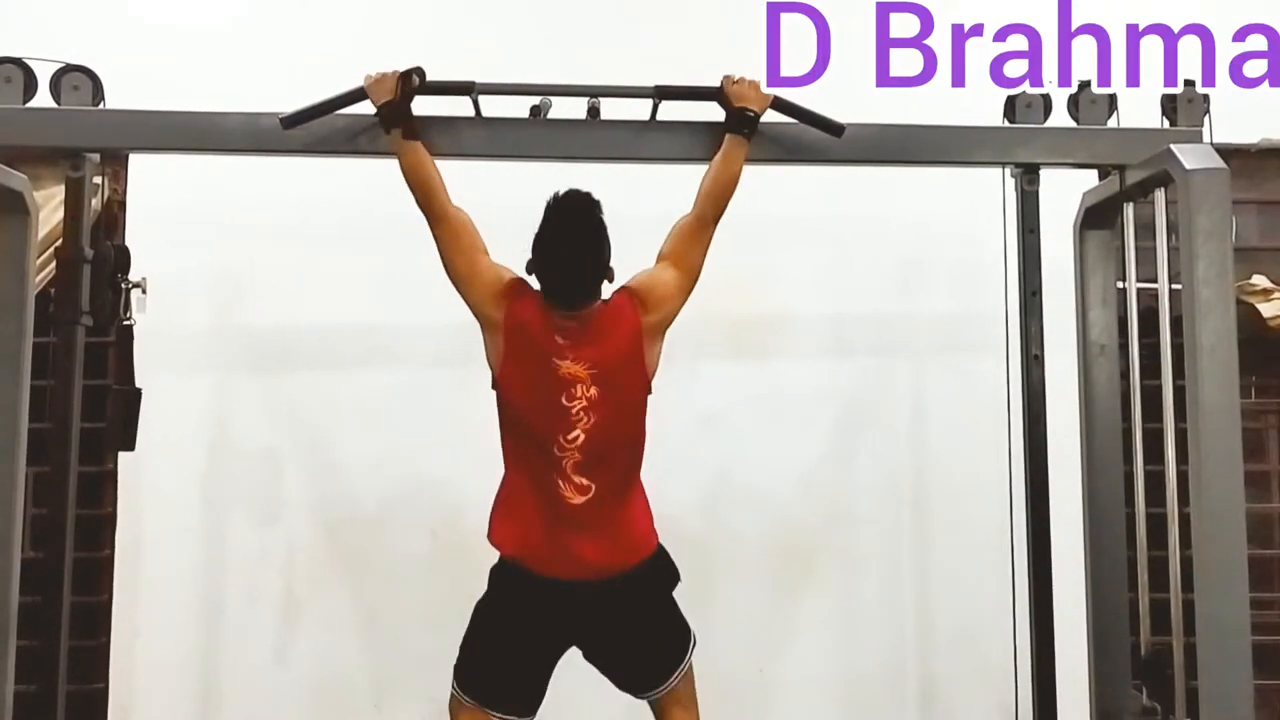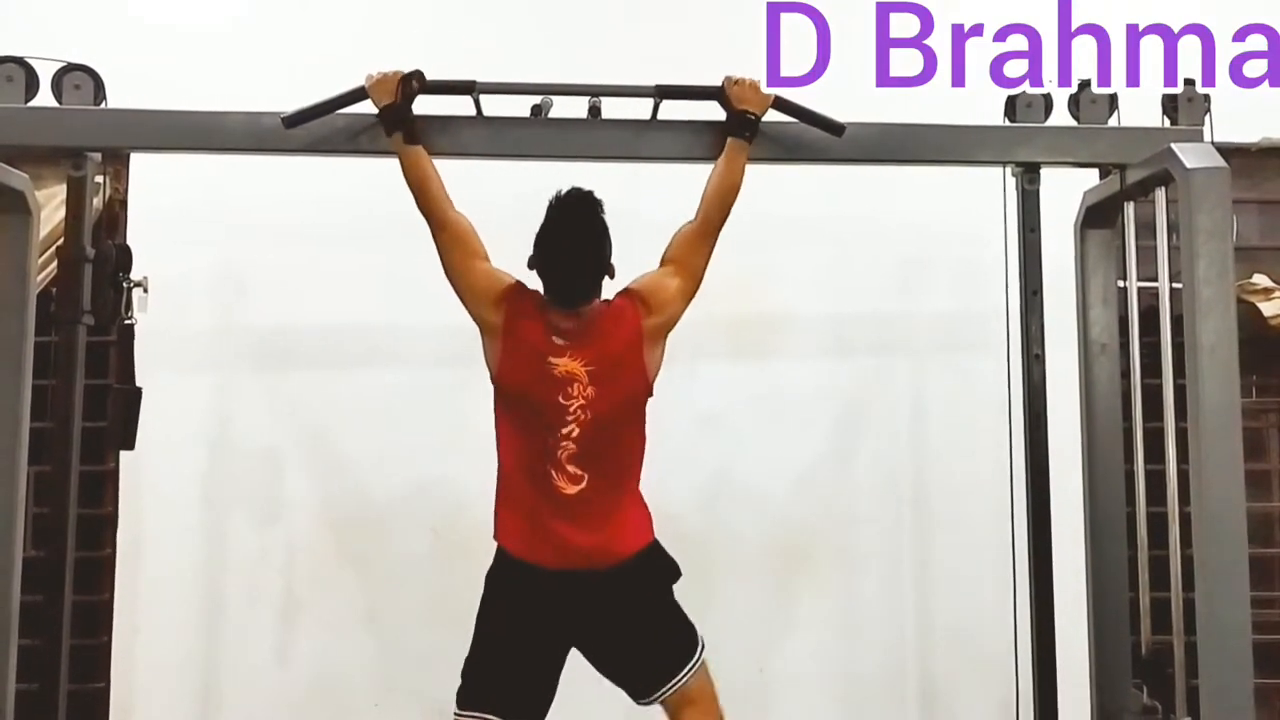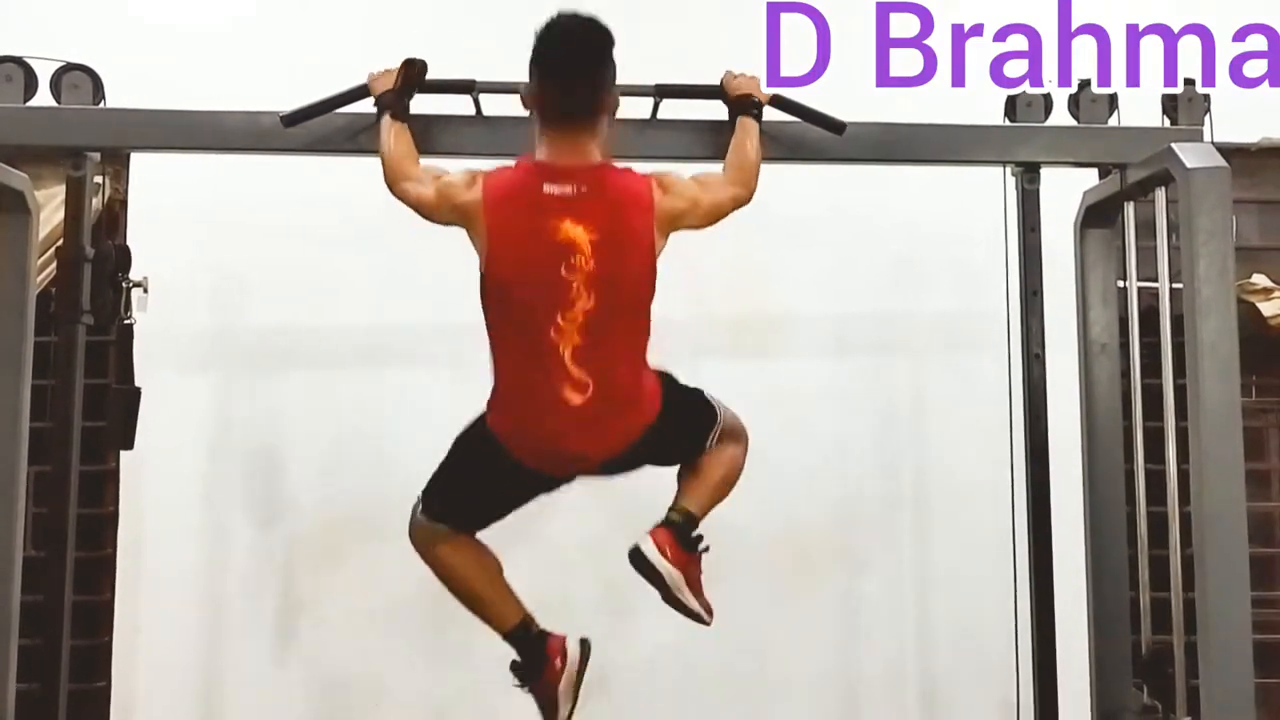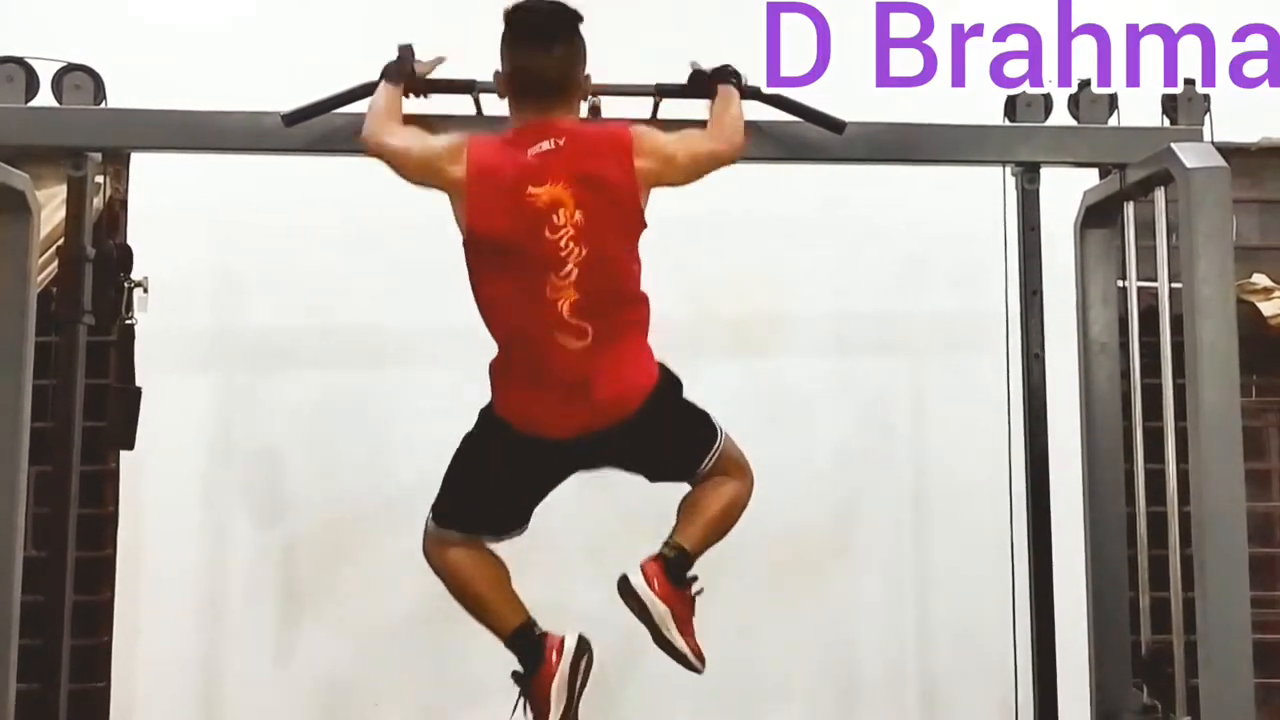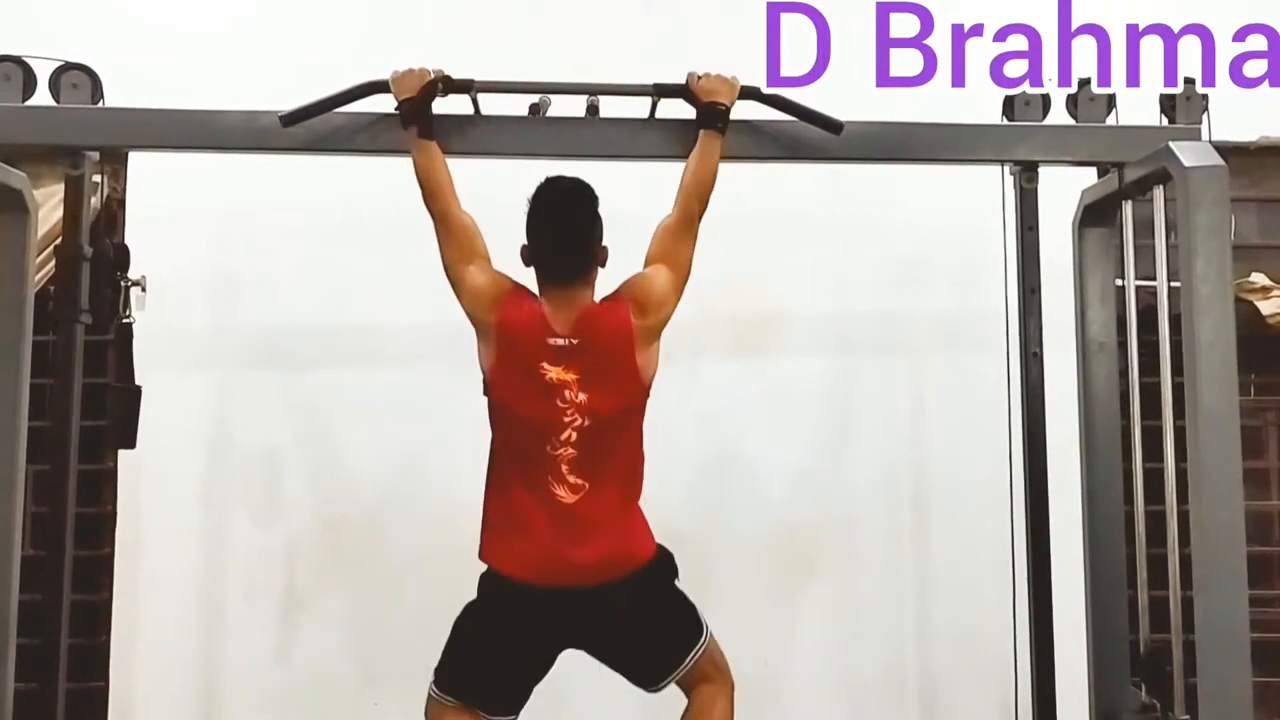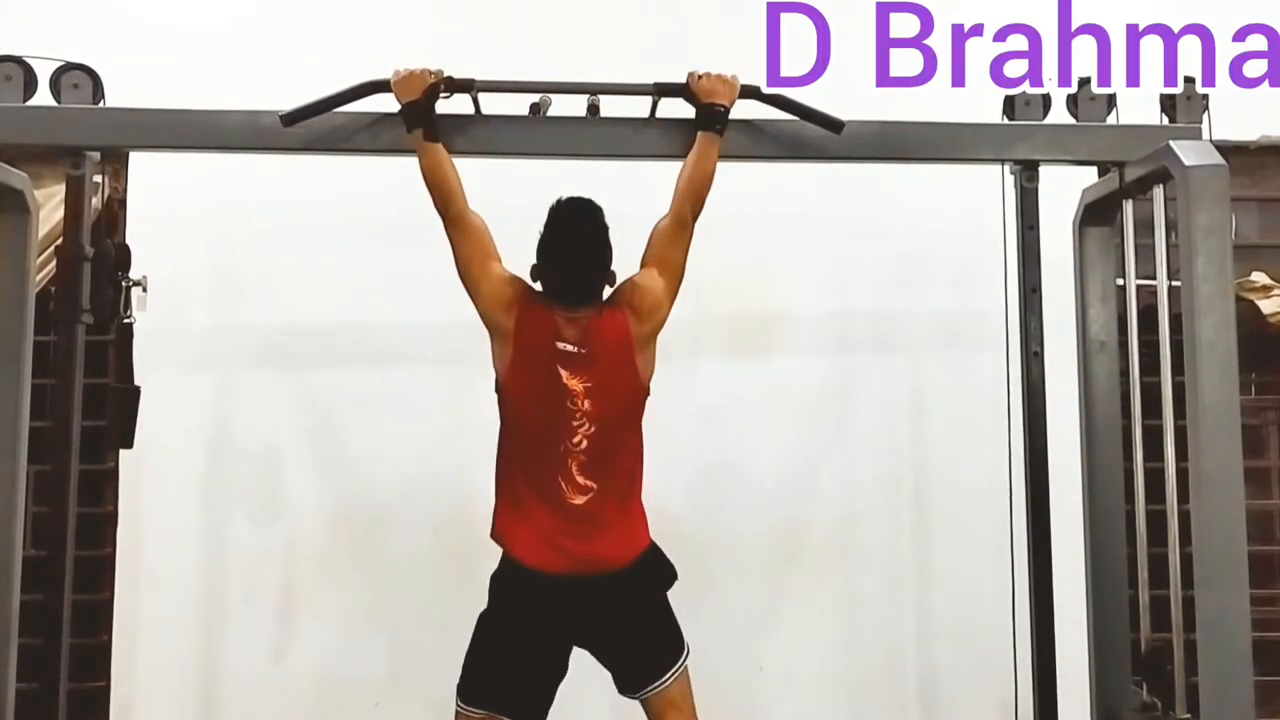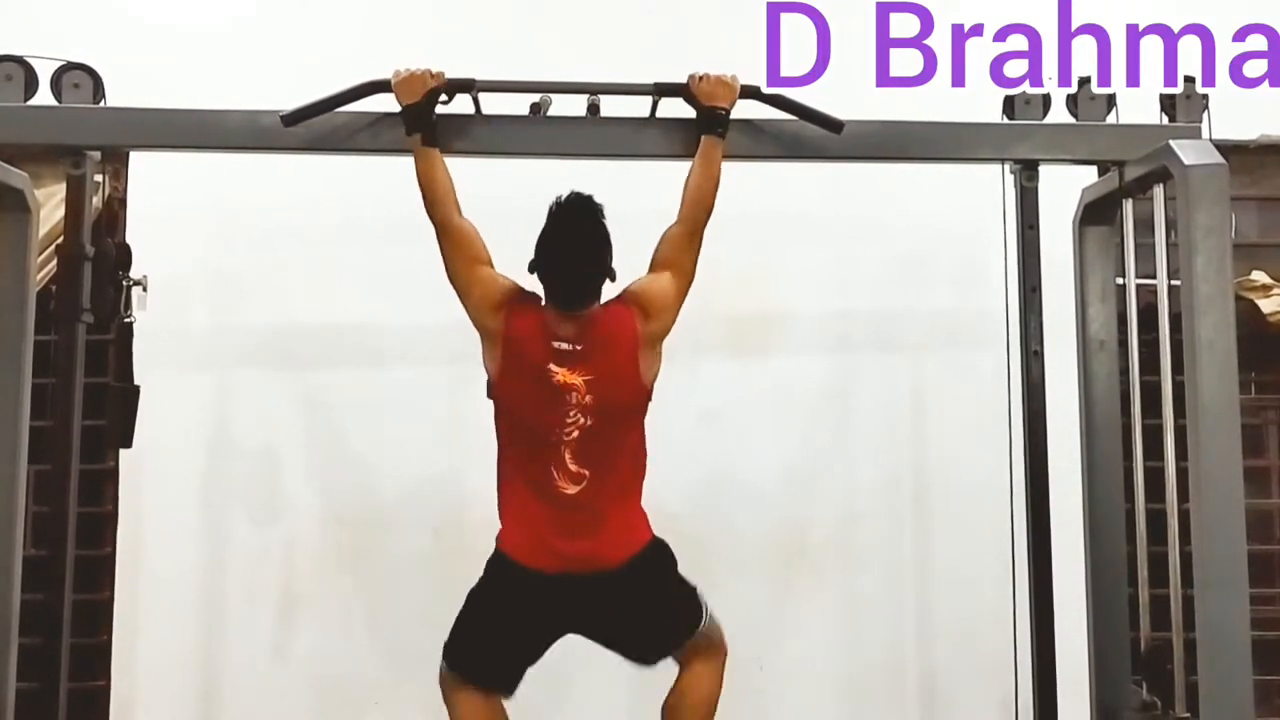
dt=0.3s
person 1, frame 1
left shoulder: (502, 316)
right shoulder: (644, 318)
left elbow: (440, 211)
right elbow: (704, 216)
left wrist: (396, 119)
right wrist: (741, 123)
left hip: (529, 579)
right hip: (627, 575)
person 1, frame 2
left shoulder: (502, 320)
right shoulder: (643, 322)
left elbow: (441, 216)
right elbow: (707, 224)
left wrist: (398, 122)
right wrist: (740, 127)
left hip: (525, 575)
right hip: (625, 571)
person 1, frame 3
left shoulder: (484, 198)
right shoulder: (649, 198)
left elbow: (403, 178)
right elbow: (739, 185)
left wrist: (389, 106)
right wrist: (746, 109)
left hip: (519, 441)
right hip: (629, 425)
left knee: (432, 529)
right knee: (728, 437)
left ankle: (538, 653)
right ankle: (674, 541)
person 1, frame 4
left shoulder: (465, 163)
right shoulder: (631, 153)
left elbow: (379, 135)
right elbow: (727, 141)
left wrist: (397, 75)
right wrist: (723, 80)
left hip: (525, 416)
right hip: (629, 399)
left knee: (447, 542)
right knee: (730, 476)
left ankle: (537, 651)
right ankle: (667, 574)
person 1, frame 5
left shoulder: (497, 321)
right shoulder: (638, 323)
left elbow: (446, 215)
right elbow: (687, 215)
left wrist: (416, 117)
right wrist: (713, 118)
left hip: (519, 587)
right hip: (625, 580)
person 1, frame 6
left shoulder: (510, 324)
right shoulder: (637, 325)
left elbow: (456, 215)
right elbow: (682, 218)
left wrist: (419, 118)
right wrist: (712, 118)
left hip: (530, 581)
right hip: (624, 576)
person 1, frame 7
left shoulder: (503, 322)
right shoulder: (643, 323)
left elbow: (449, 225)
right elbow: (691, 225)
left wrist: (420, 124)
right wrist: (713, 122)
left hip: (523, 574)
right hip: (627, 568)
right knee: (704, 653)
